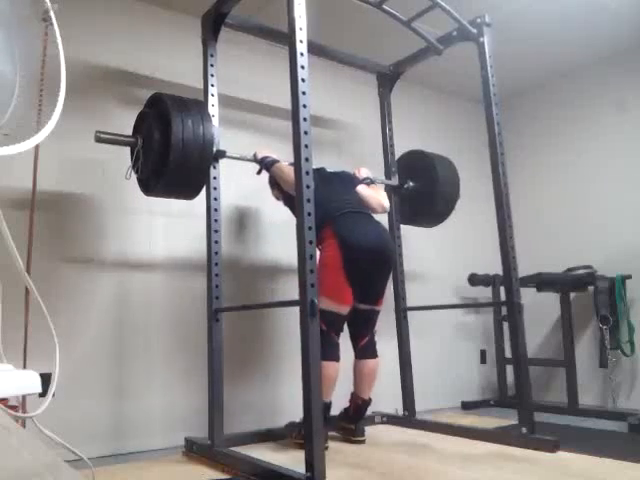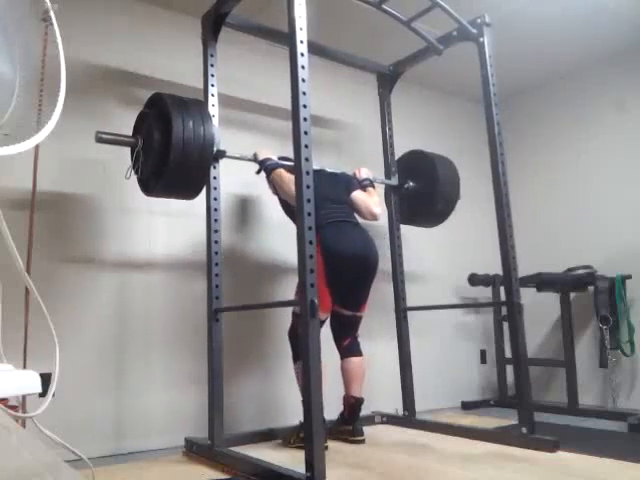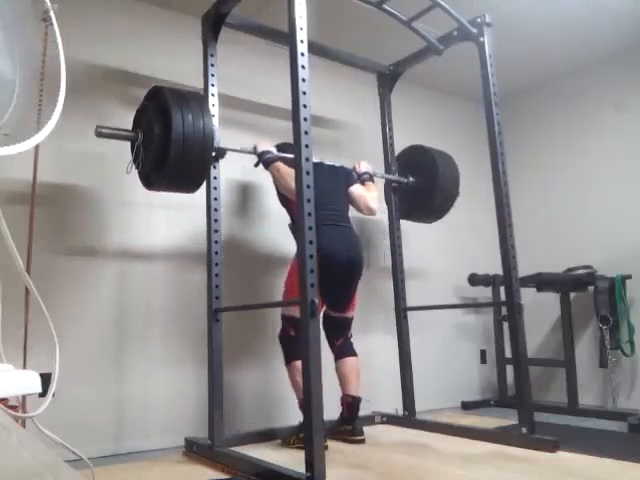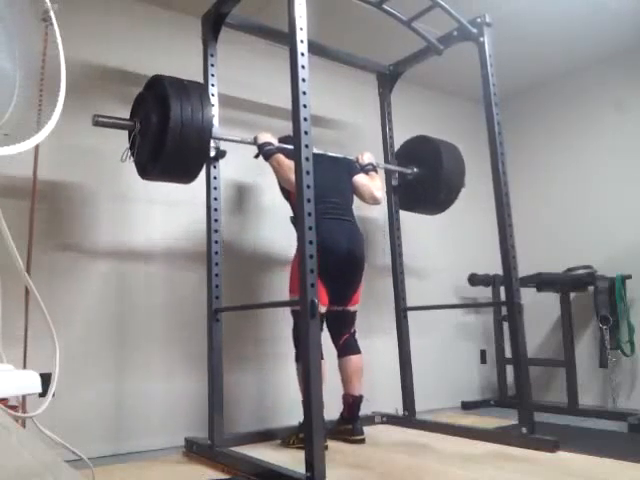
dt=1s
person 1, frame 1
left shoulder: (287, 180)
right shoulder: (341, 177)
left elbow: (297, 181)
right elbow: (382, 204)
left wrist: (267, 162)
right wrist: (365, 179)
left hip: (347, 241)
right hip: (381, 240)
left knee: (326, 333)
right knee: (364, 335)
right ankle: (354, 421)
person 1, frame 2
left shoulder: (284, 177)
right shoulder: (340, 178)
left elbow: (295, 193)
right elbow: (374, 211)
left wrist: (268, 163)
right wrist: (366, 182)
left hip: (332, 247)
right hip: (366, 248)
left knee: (302, 335)
right knee: (347, 336)
right ankle: (351, 422)
person 1, frame 3
left shoulder: (286, 169)
right shoulder: (340, 172)
left elbow: (295, 188)
right elbow: (371, 206)
left wrist: (267, 157)
right wrist: (366, 176)
left hip: (319, 249)
right hip: (352, 249)
left knee: (293, 338)
right knee: (340, 337)
right ankle: (350, 422)
person 1, frame 4
left shoulder: (288, 157)
right shoulder: (344, 163)
left elbow: (296, 181)
right elbow: (375, 195)
left wrist: (268, 148)
right wrist: (369, 166)
left hip: (321, 243)
right hip: (354, 243)
right knee: (344, 333)
right ankle: (350, 421)
